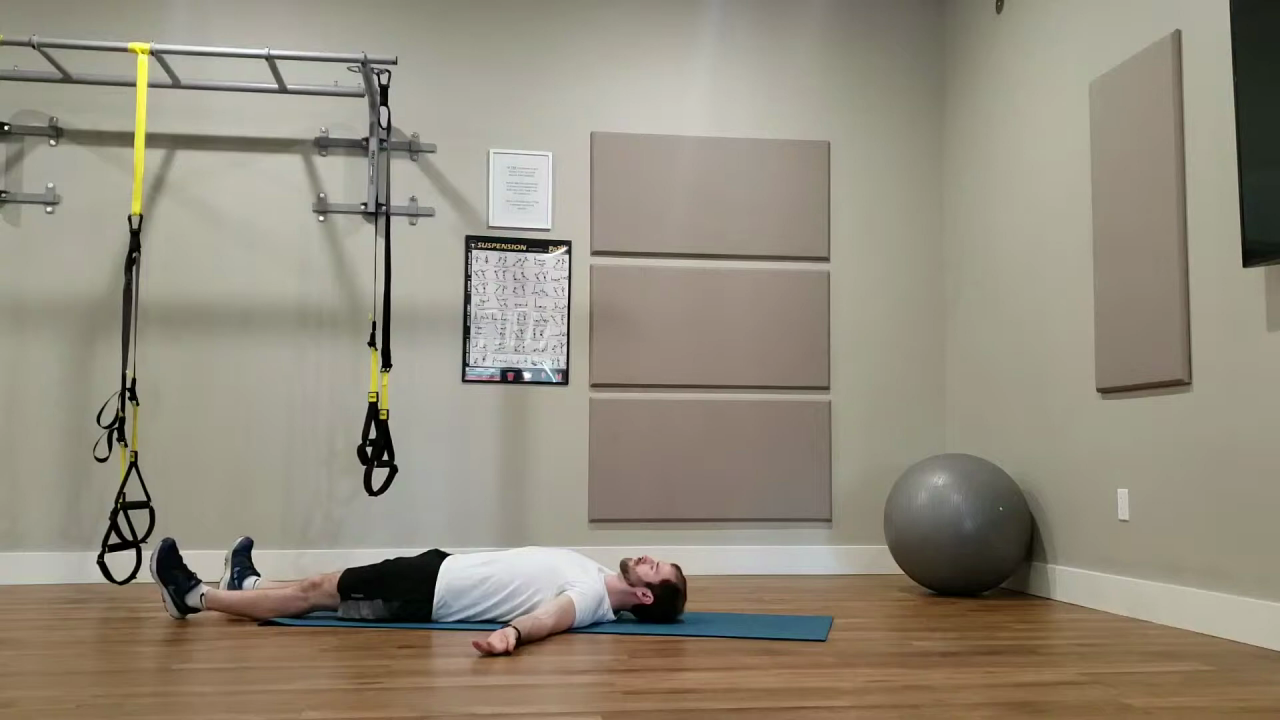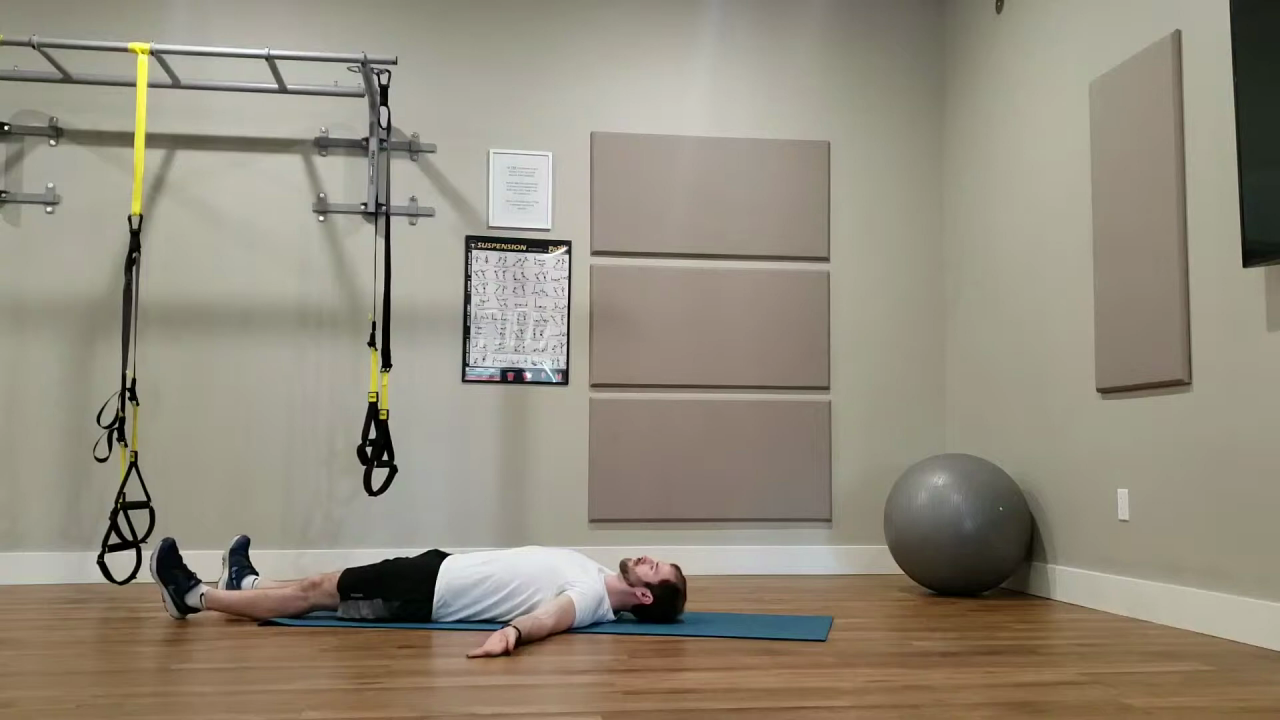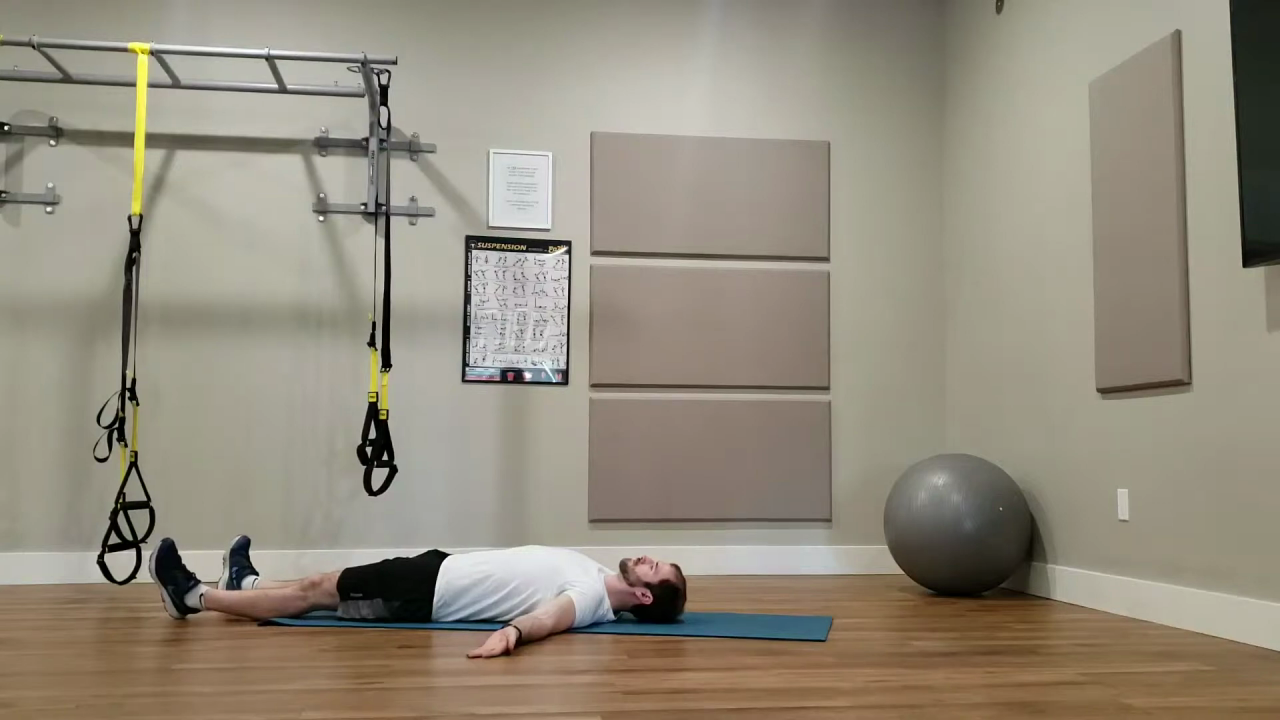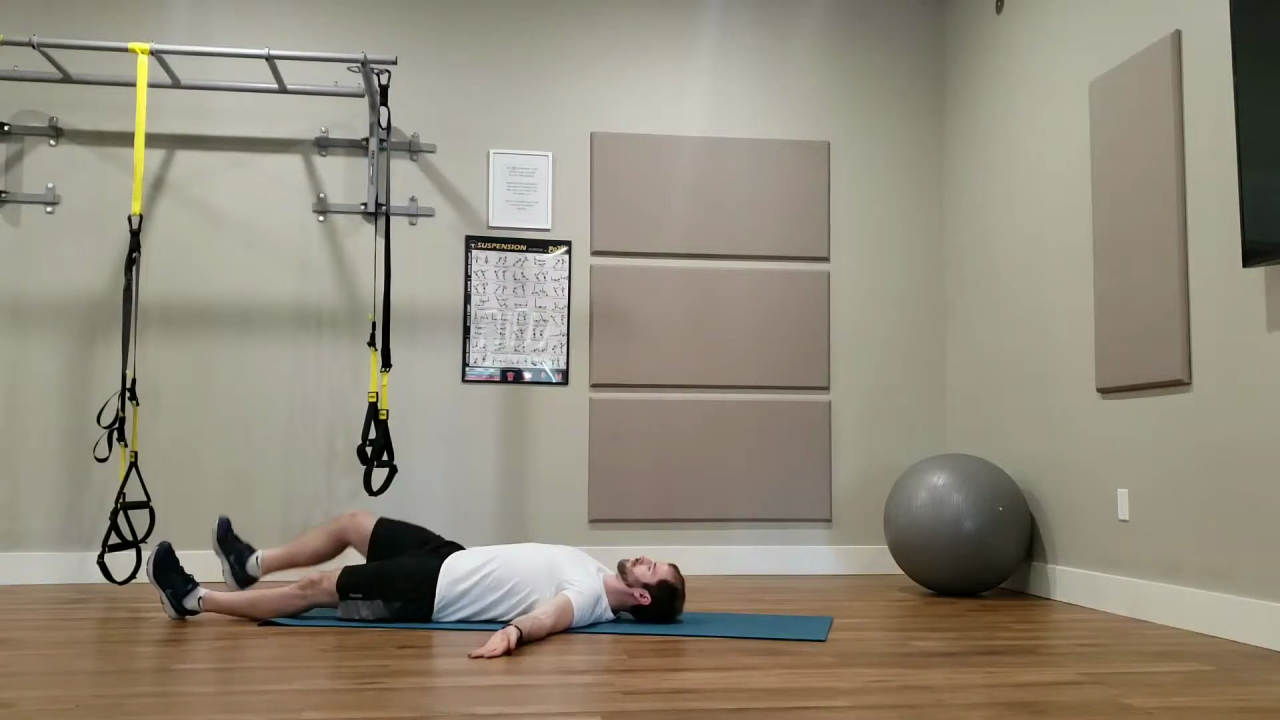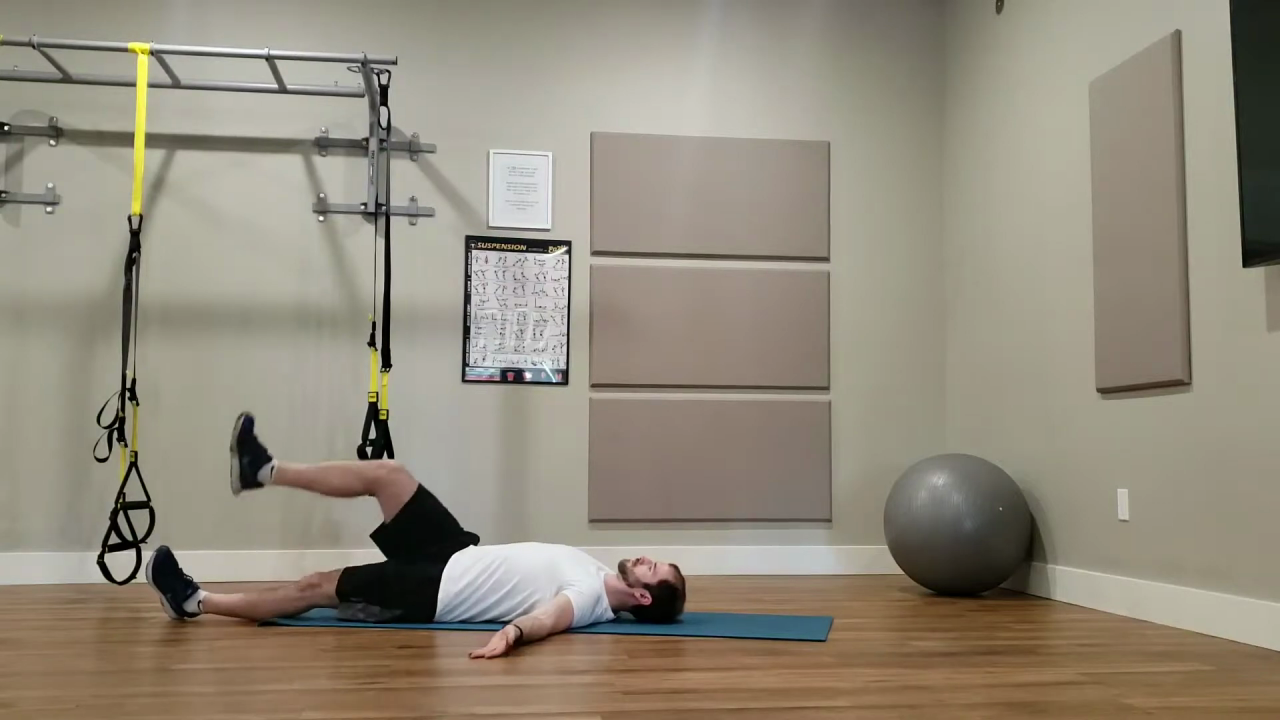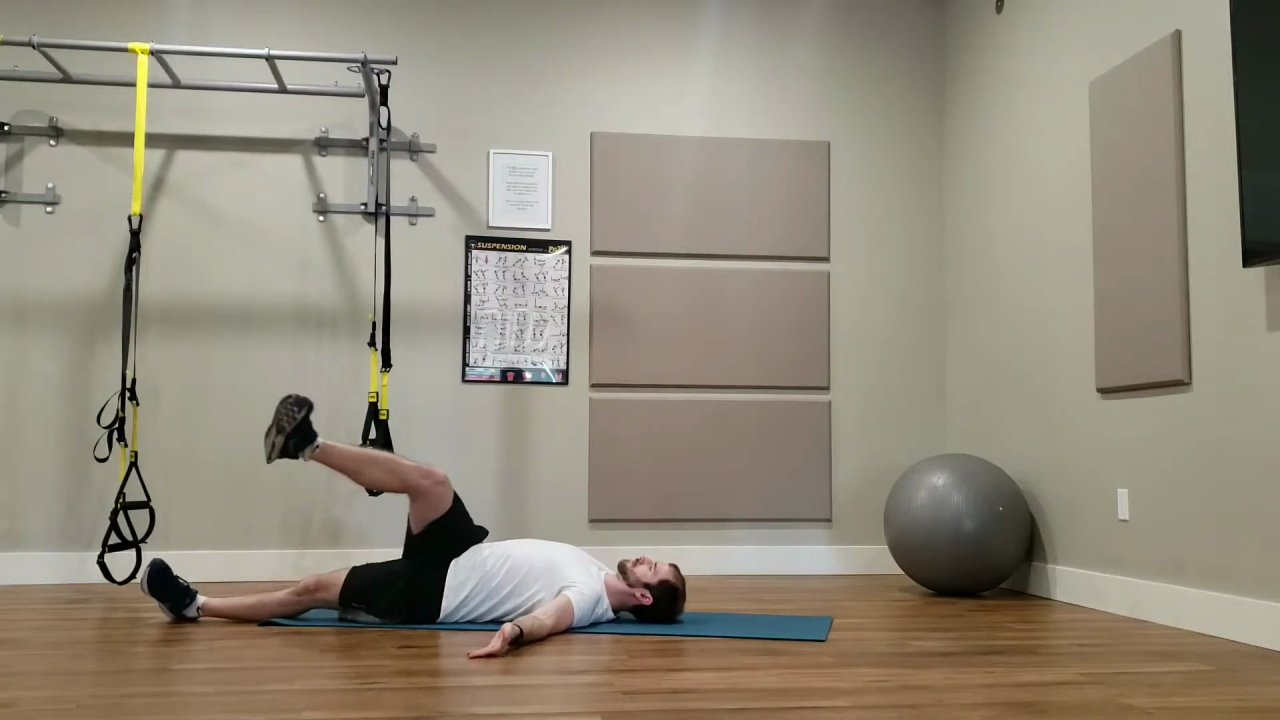
dt=0.3s
person 1, frame 1
left shoulder: (591, 599)
right shoulder: (595, 575)
left elbow: (551, 616)
left wrist: (512, 630)
left hip: (432, 595)
right hip: (444, 568)
left knee: (317, 592)
right knee: (329, 579)
left ankle: (194, 595)
right ankle: (251, 583)
person 1, frame 2
left shoulder: (591, 598)
right shoulder: (595, 574)
left elbow: (550, 617)
left wrist: (510, 633)
left hip: (432, 596)
right hip: (445, 567)
left knee: (317, 592)
right knee: (330, 579)
left ankle: (195, 596)
right ankle: (248, 583)
person 1, frame 3
left shoulder: (591, 598)
right shoulder: (598, 574)
left elbow: (552, 615)
left wrist: (514, 629)
left hip: (433, 594)
right hip: (445, 567)
left knee: (317, 592)
right knee: (334, 575)
left ankle: (194, 595)
right ankle: (249, 583)
person 1, frame 4
left shoulder: (590, 597)
right shoulder: (596, 571)
left elbow: (552, 614)
left wrist: (514, 631)
left hip: (430, 593)
right hip: (451, 558)
left knee: (315, 588)
right knee: (351, 522)
left ankle: (193, 597)
right ankle: (251, 566)
person 1, frame 5
left shoulder: (589, 597)
right shoulder: (596, 570)
left elbow: (552, 615)
left wrist: (515, 631)
left hip: (433, 593)
right hip: (459, 555)
left knee: (314, 587)
right knee: (389, 474)
left ankle: (193, 601)
right ankle: (261, 470)
person 1, frame 6
left shoulder: (589, 598)
right shoulder: (596, 570)
left elbow: (552, 616)
left wrist: (514, 632)
left hip: (433, 596)
right hip: (463, 555)
left knee: (340, 566)
right knee: (417, 494)
